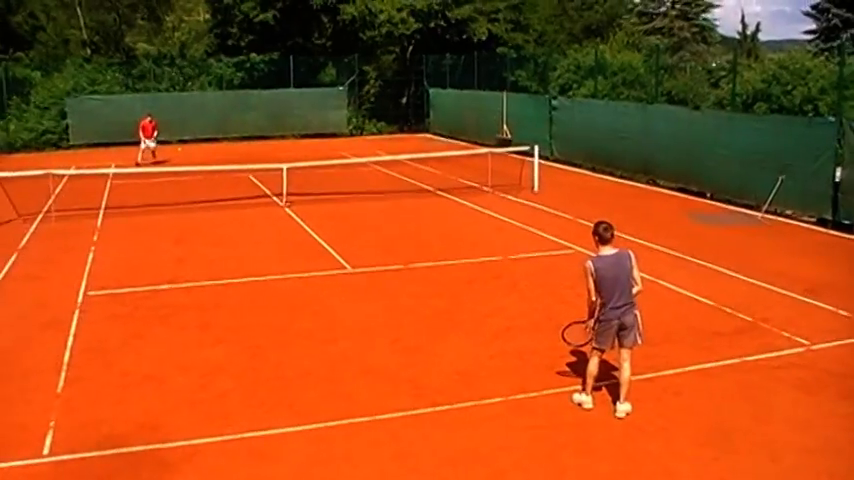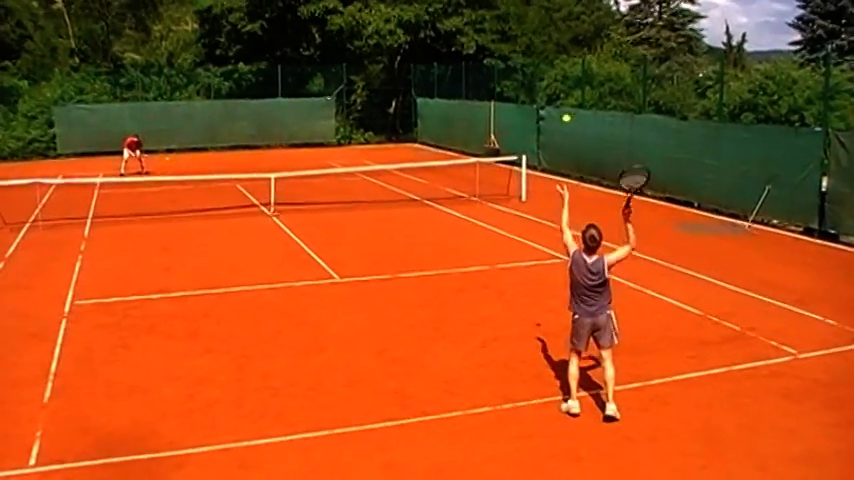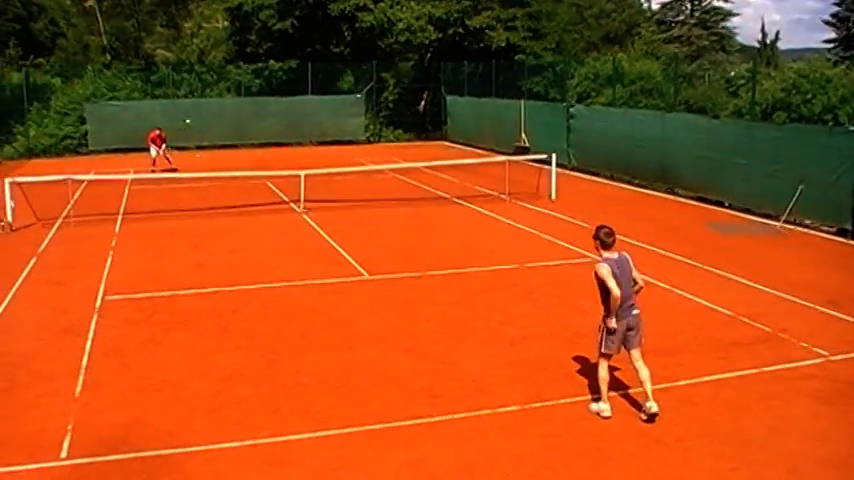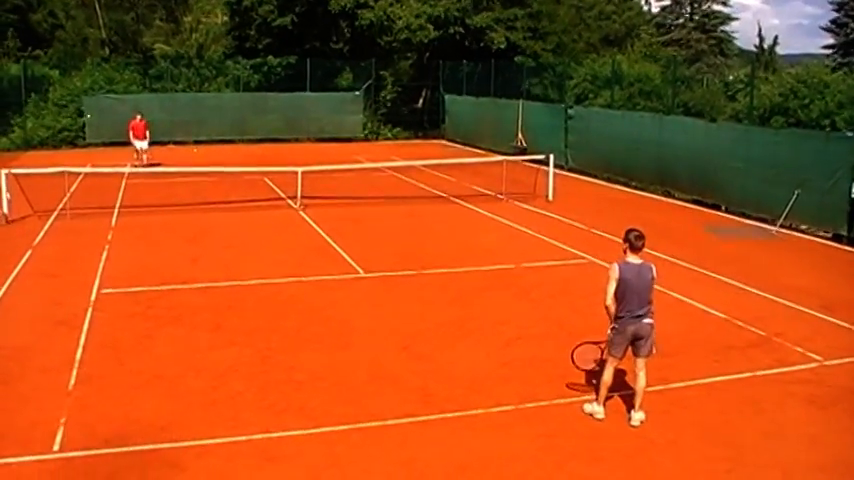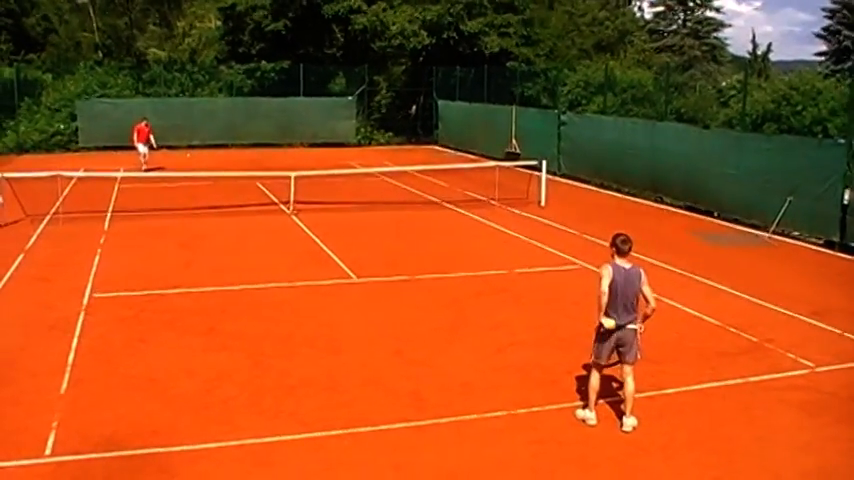
dt=1s
person 1, frame 1
left shoulder: (591, 265)
right shoulder: (628, 256)
left elbow: (593, 298)
right elbow: (638, 287)
left wrist: (590, 318)
left hip: (607, 317)
right hip: (629, 314)
left knee: (595, 355)
right knee: (625, 360)
left ankle: (586, 396)
right ankle: (622, 404)
person 1, frame 2
left shoulder: (574, 255)
right shoulder: (606, 261)
left elbow: (564, 230)
right elbow: (631, 246)
left wrist: (566, 200)
right wrist: (627, 219)
left hip: (580, 317)
right hip: (603, 316)
left knee: (574, 357)
right knee: (607, 359)
left ankle: (572, 401)
right ankle: (610, 405)
person 1, frame 3
left shoulder: (602, 266)
right shoulder: (625, 257)
left elbow: (616, 293)
right elbow: (640, 284)
left wrist: (610, 317)
left hip: (616, 321)
right hip: (633, 316)
left knee: (604, 362)
right knee: (637, 360)
left ankle: (604, 405)
right ankle: (650, 403)
person 1, frame 4
left shoulder: (617, 268)
right shoulder: (651, 269)
left elbow: (609, 302)
right elbow: (647, 297)
left wrist: (614, 322)
left hip: (623, 325)
right hip: (645, 324)
left knee: (610, 365)
right knee: (640, 369)
left ankle: (598, 406)
right ankle: (636, 413)
person 1, frame 5
left shoulder: (608, 269)
right shoulder: (639, 273)
left elbow: (604, 291)
right elbow: (652, 305)
left wrist: (600, 316)
right wrist: (641, 322)
left hip: (608, 330)
right hip: (629, 330)
left knee: (596, 370)
right knee: (628, 375)
left ankle: (590, 412)
right ankle: (628, 418)
